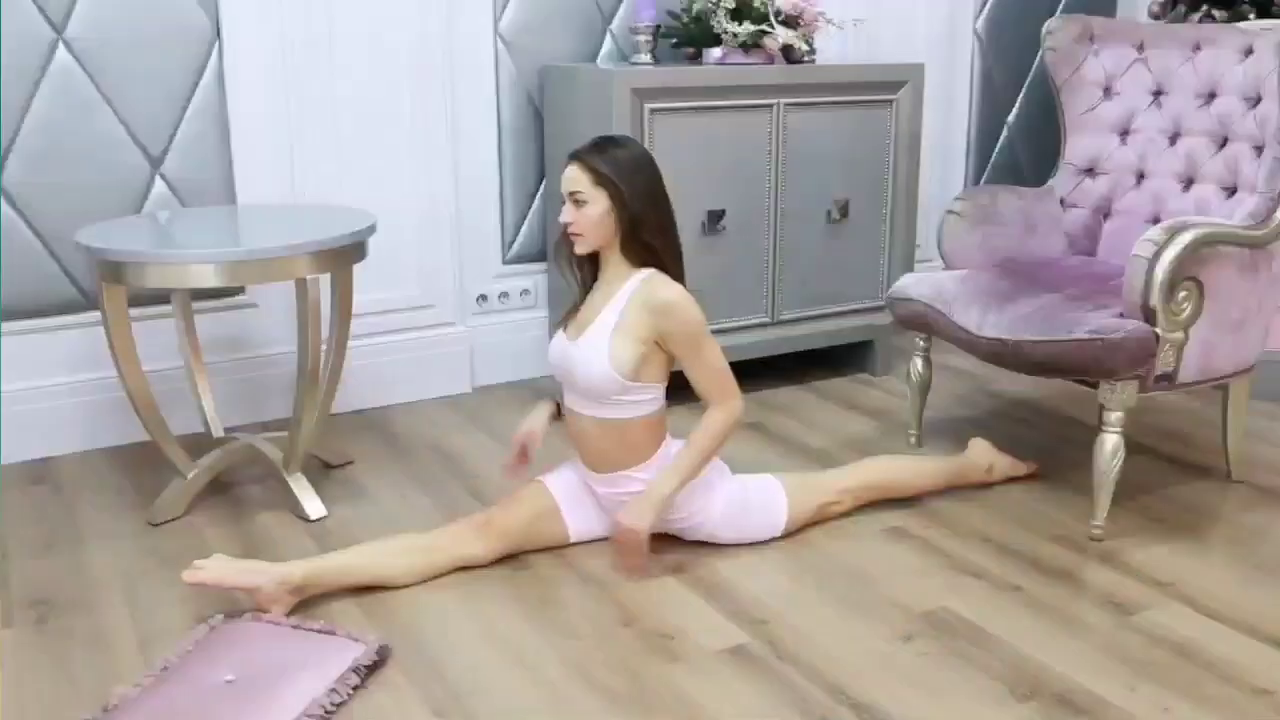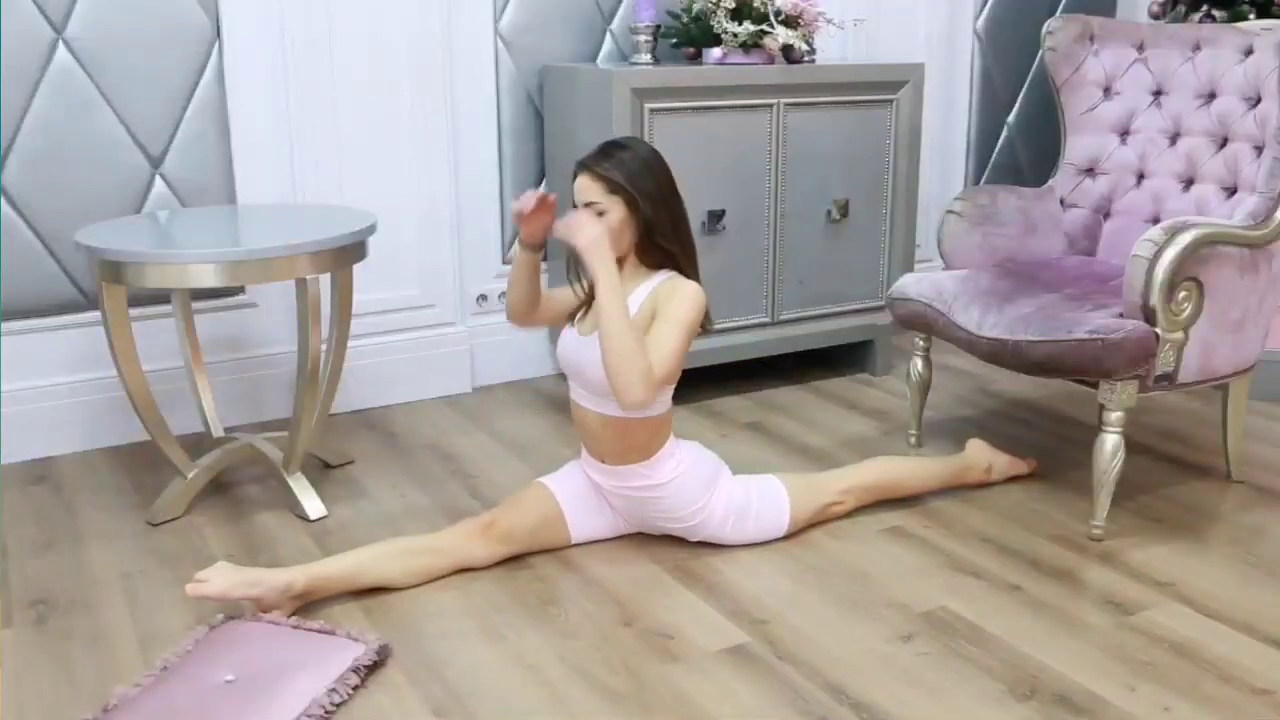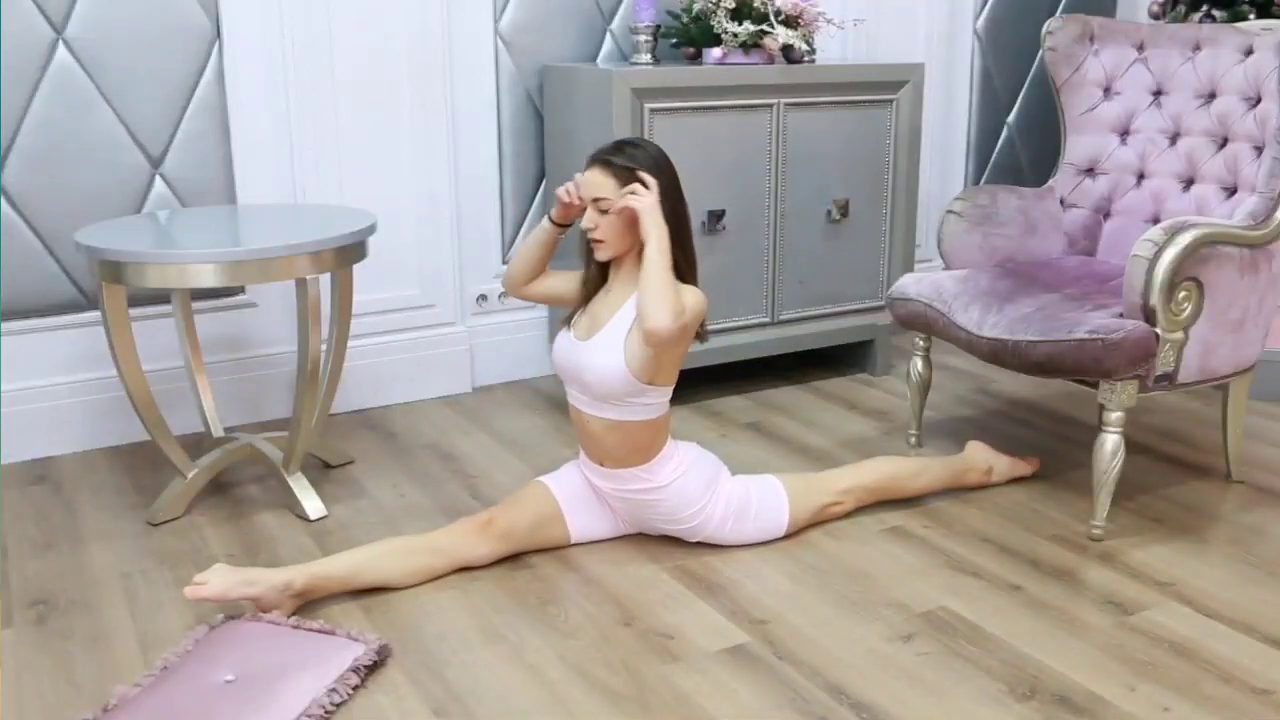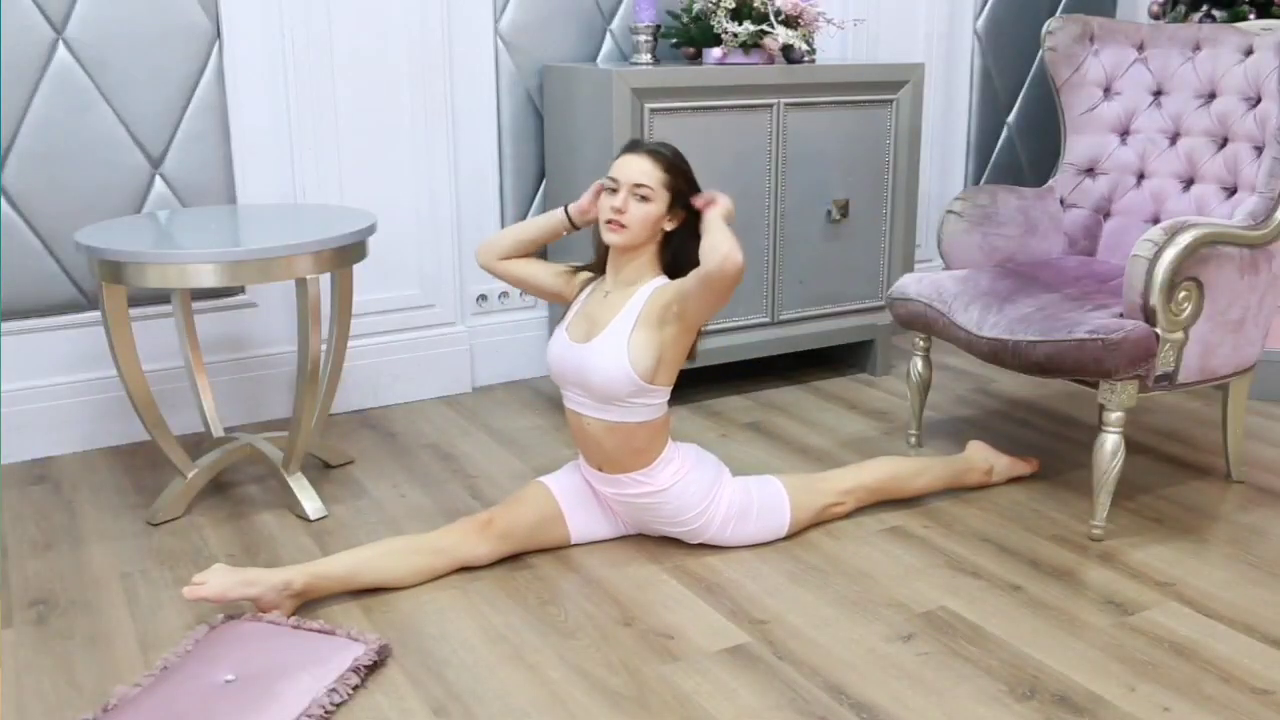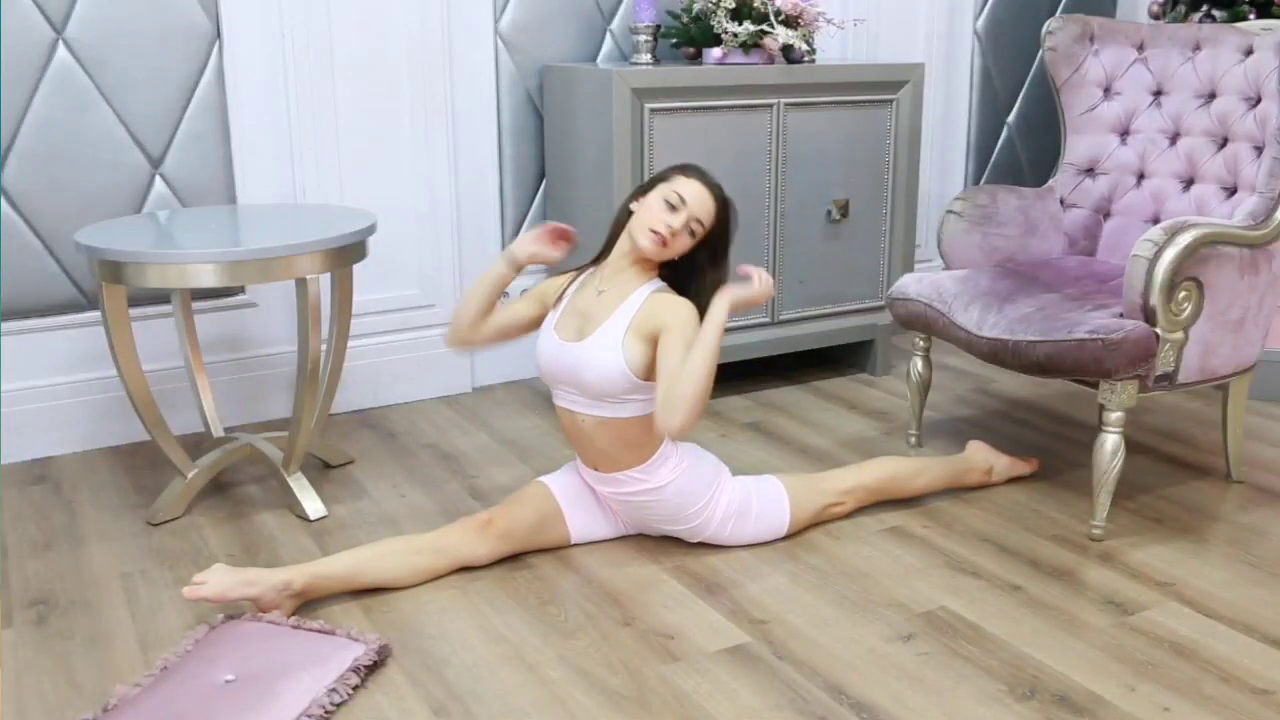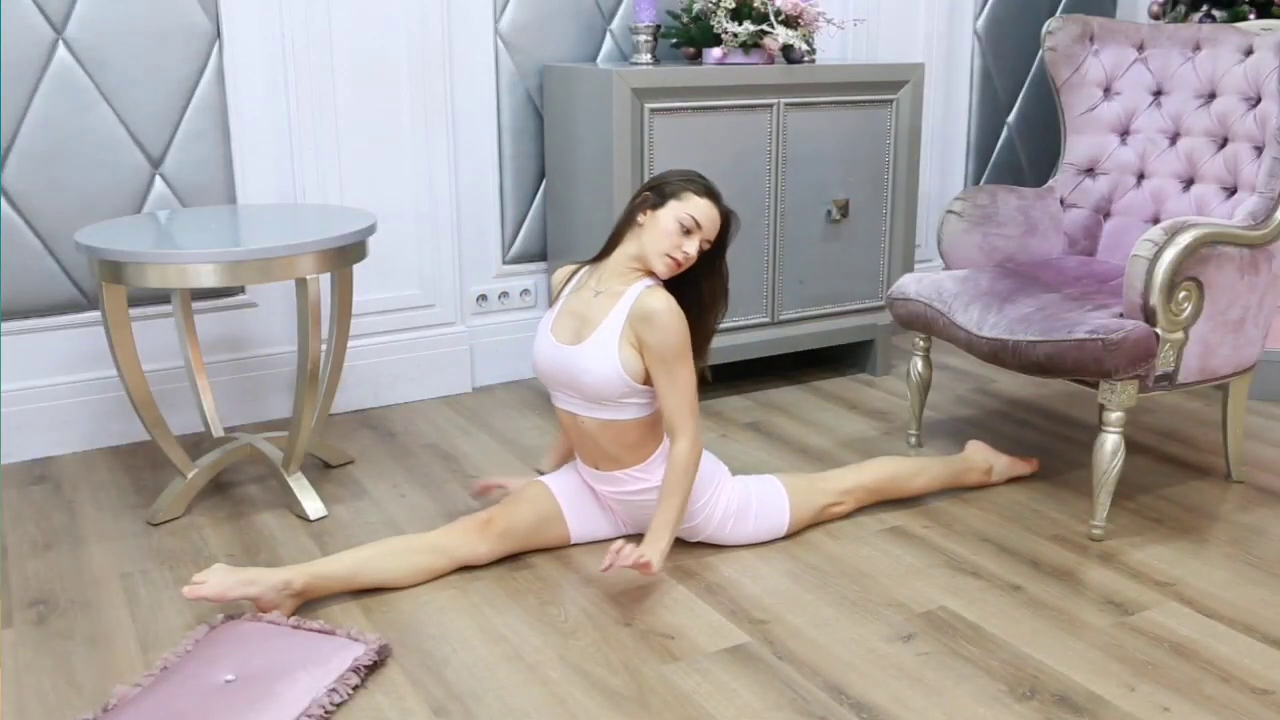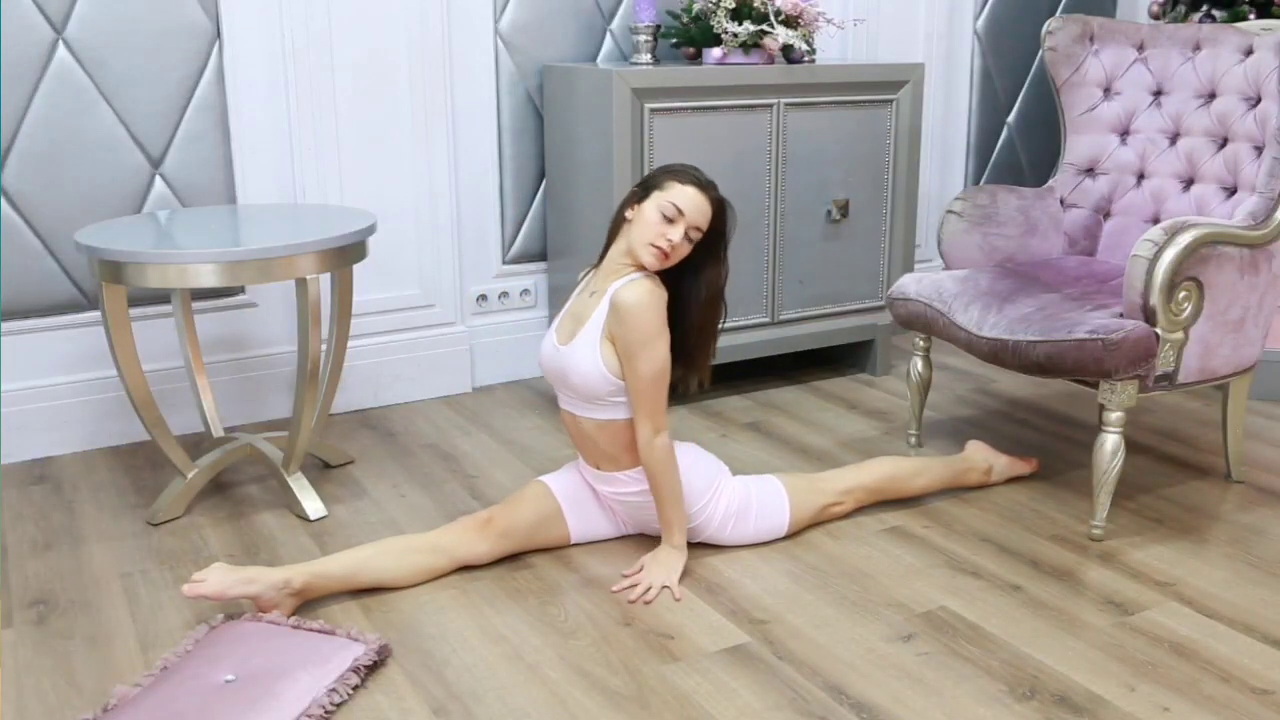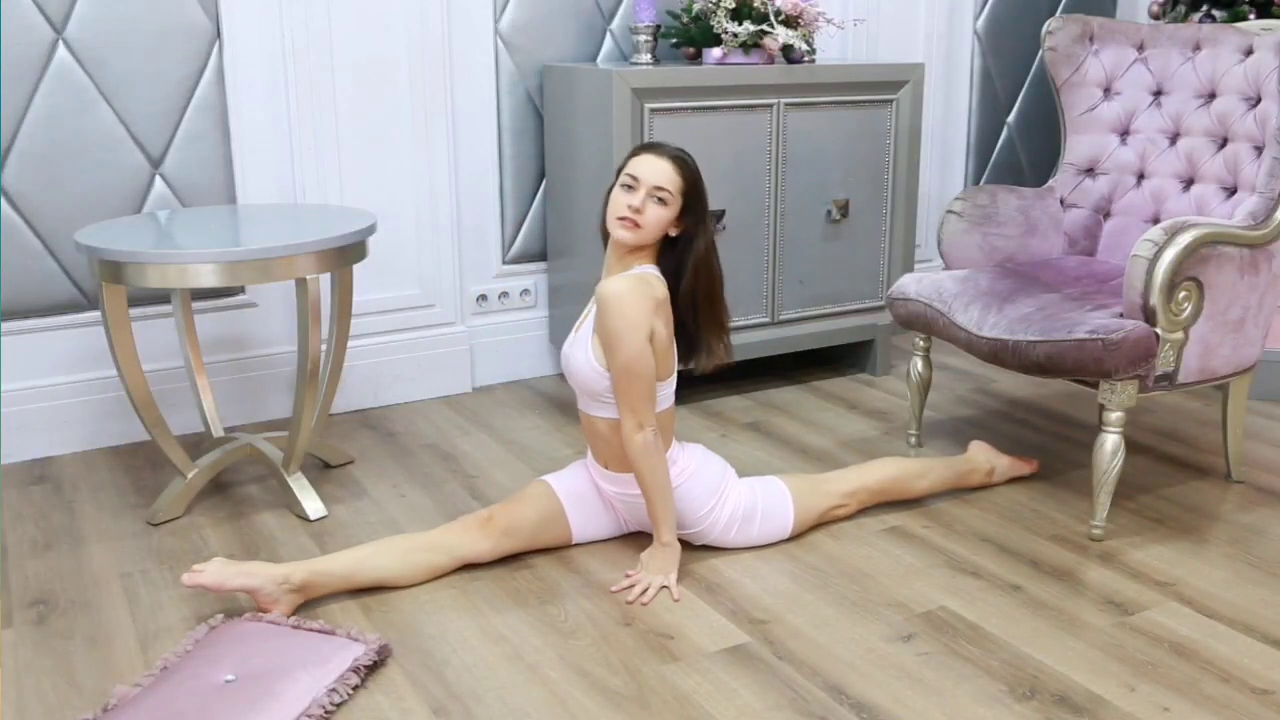
dt=0.4s
person 1, frame 1
left shoulder: (661, 299)
right shoulder: (598, 288)
left elbow: (728, 406)
left wrist: (657, 496)
right wrist: (550, 414)
left hip: (666, 486)
right hip: (600, 484)
right knee: (474, 535)
right ankle: (291, 580)
person 1, frame 2
left shoulder: (679, 296)
right shoulder: (604, 284)
left elbow: (633, 389)
right elbow: (522, 313)
left wrist: (600, 259)
right wrist: (528, 240)
left hip: (672, 486)
right hip: (601, 482)
right knee: (479, 538)
right ankle: (292, 584)
person 1, frame 3
left shoulder: (670, 302)
right shoulder: (594, 286)
left elbow: (664, 325)
right elbow: (514, 282)
left wrist: (651, 223)
right wrist: (555, 219)
left hip: (672, 489)
right hip: (599, 482)
right knee: (477, 535)
right ankle: (292, 582)
person 1, frame 4
left shoulder: (671, 300)
right shoulder: (585, 286)
left elbow: (727, 267)
right elbow: (489, 253)
left wrist: (718, 220)
right wrist: (573, 213)
left hip: (674, 492)
right hip: (598, 485)
right knee: (475, 537)
right ankle: (291, 584)
person 1, frame 5
left shoulder: (669, 310)
right shoulder: (570, 285)
left elbow: (673, 426)
right elbow: (464, 334)
left wrist: (721, 311)
right wrist: (516, 260)
left hip: (676, 490)
right hip: (598, 486)
right knee: (475, 535)
right ankle: (292, 583)
person 1, frame 6
left shoulder: (657, 308)
right shoulder: (569, 281)
left elbow: (684, 434)
left wrist: (659, 538)
right wrist: (547, 468)
left hip: (671, 490)
right hip: (597, 484)
right knee: (475, 534)
right ankle: (290, 582)
person 1, frame 7
left shoulder: (639, 298)
right shoulder: (595, 281)
left elbow: (652, 431)
left wrist: (673, 544)
left hip: (671, 488)
right hip: (602, 483)
right knee: (476, 534)
right ankle: (290, 581)
person 1, frame 8
left shoulder: (625, 293)
right shoulder: (631, 280)
left elbow: (639, 430)
left wrist: (665, 544)
left hip: (680, 488)
right hip: (612, 479)
right knee: (479, 532)
right ankle: (292, 581)
